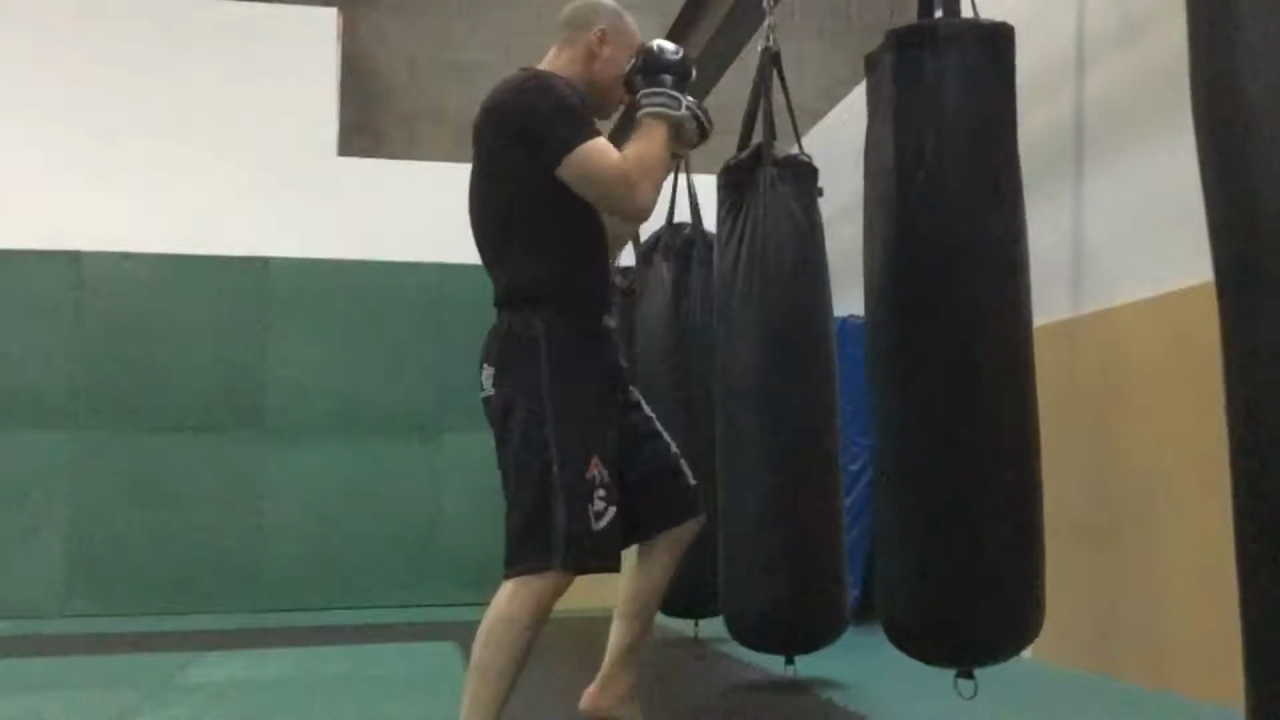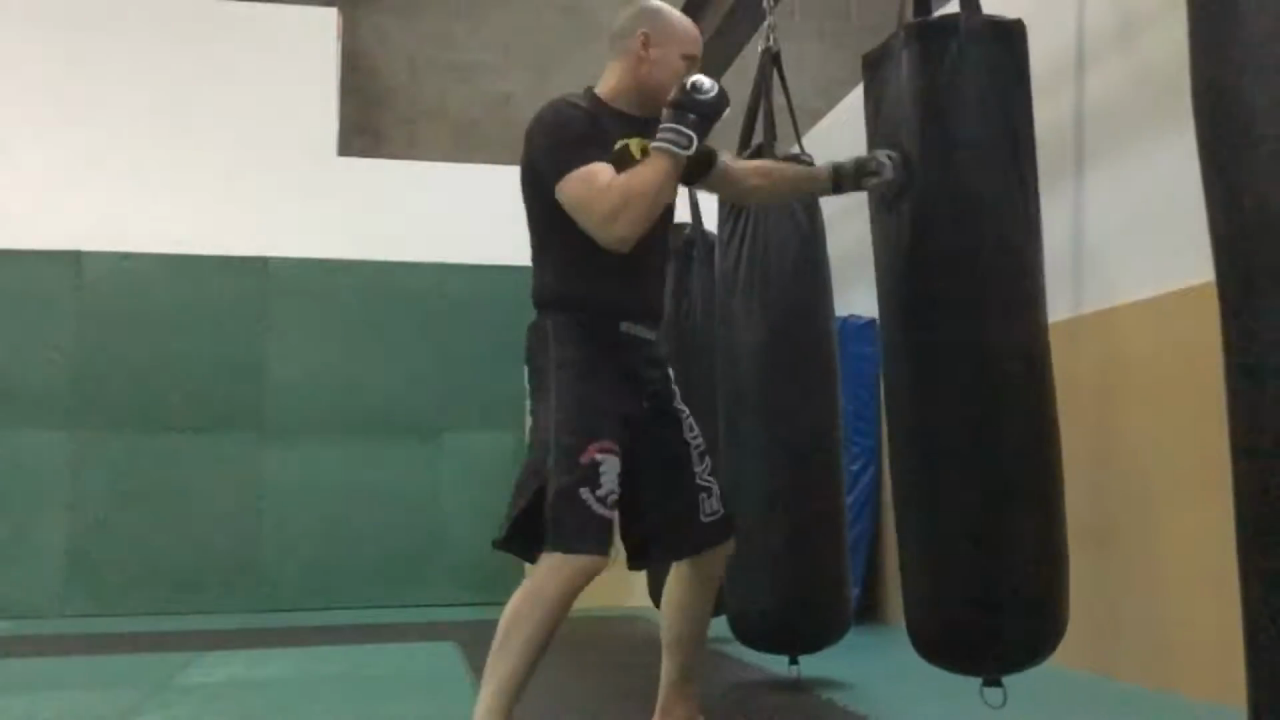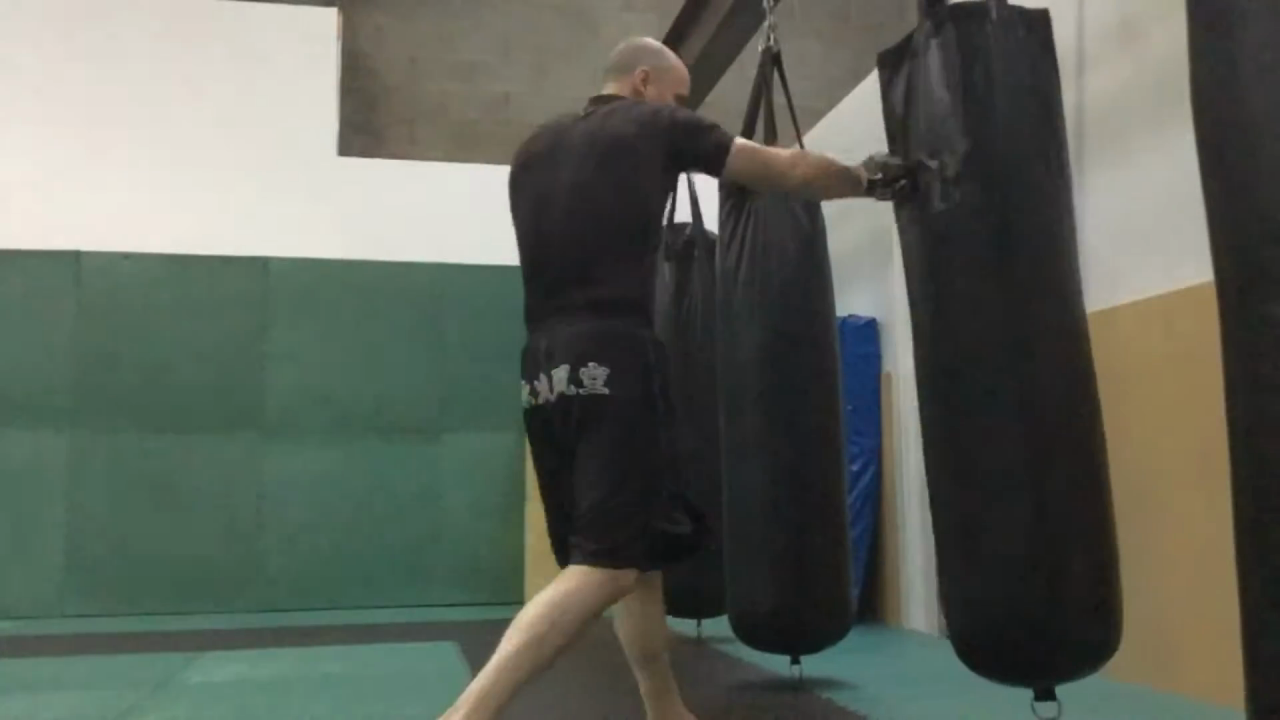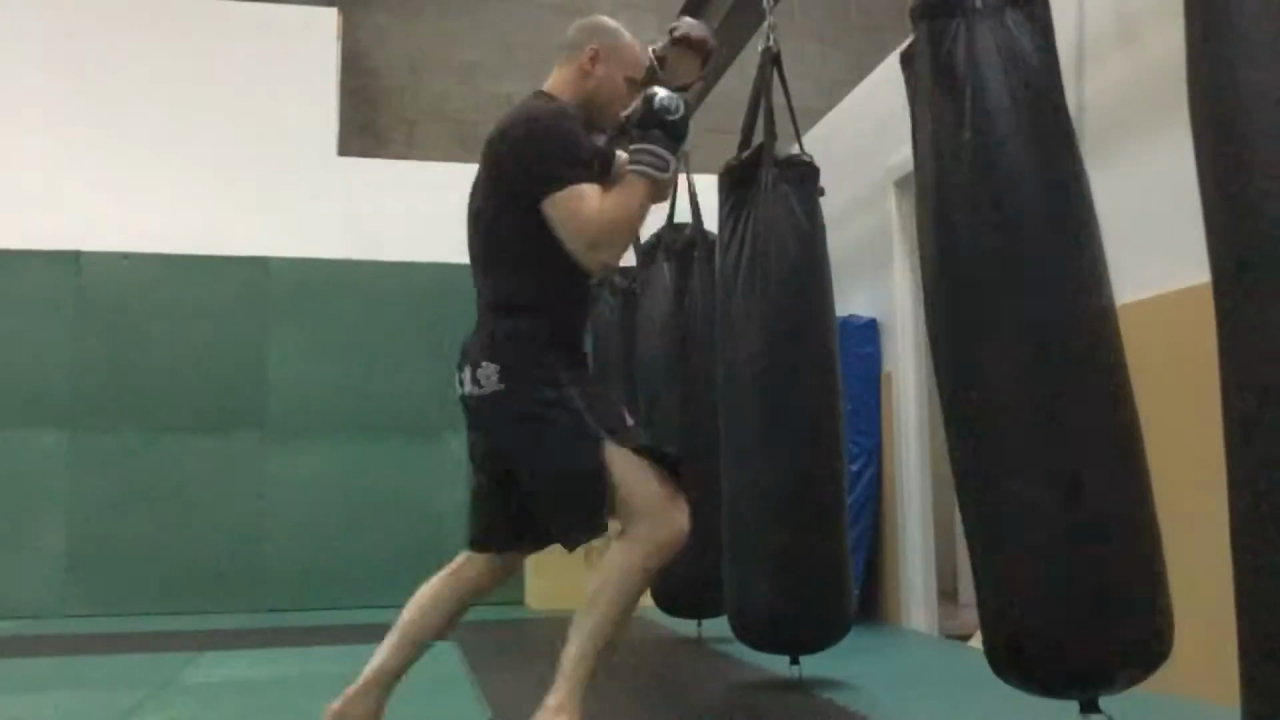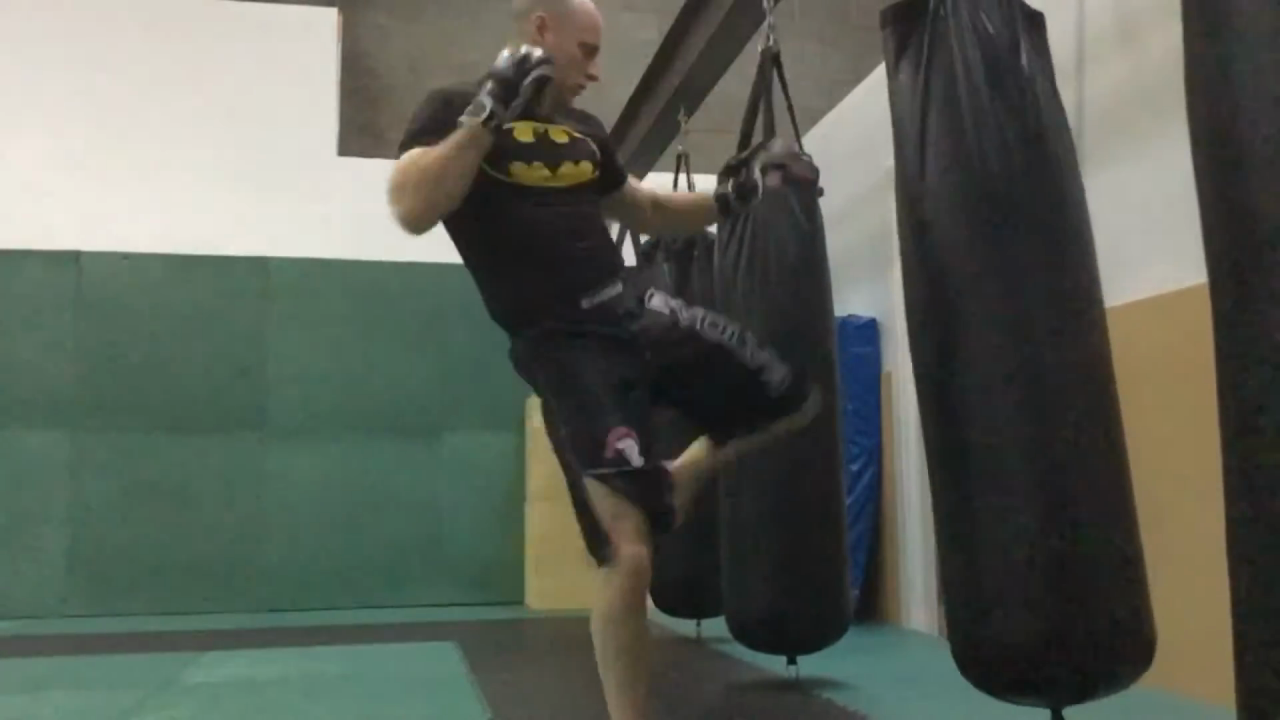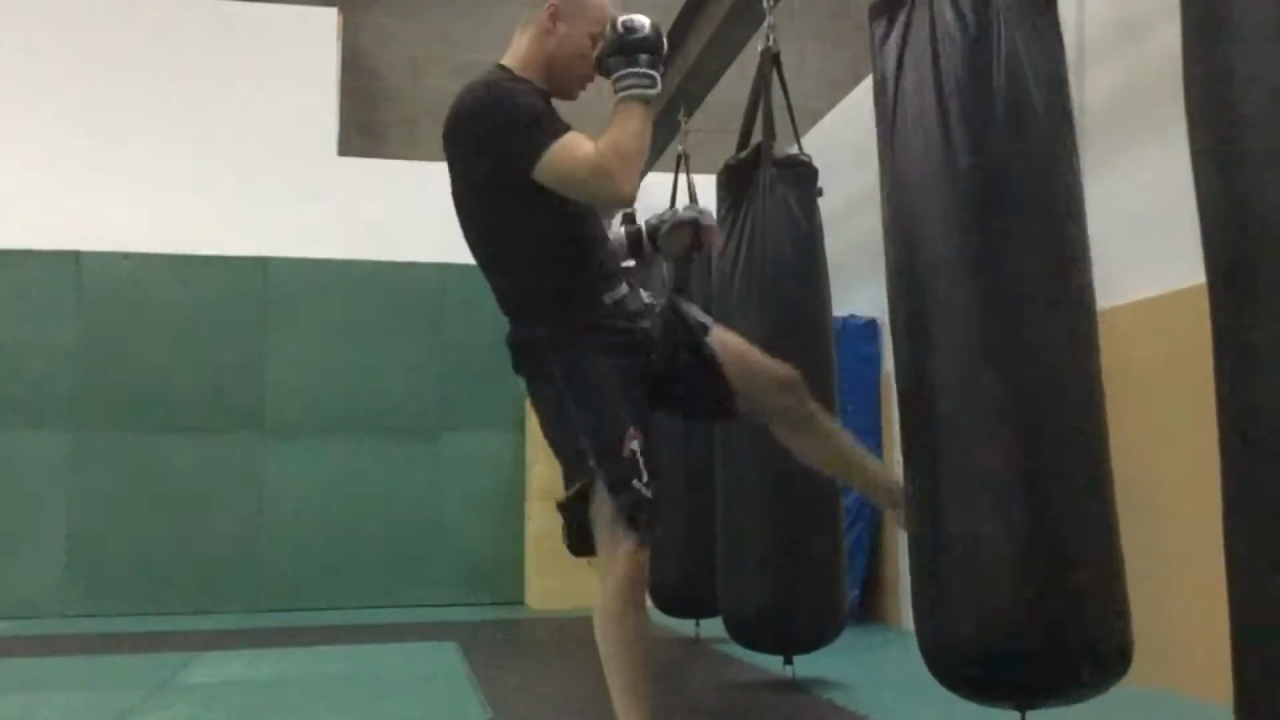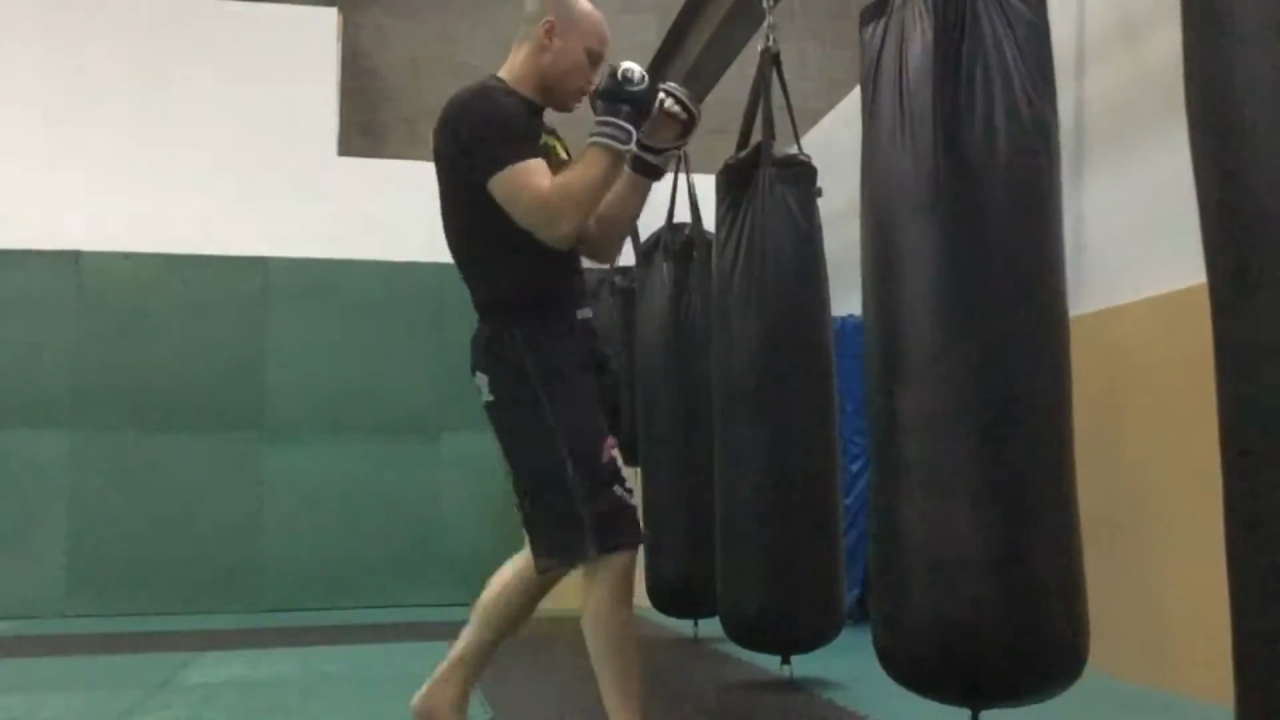
dt=0.3s
person 1, frame 1
left shoulder: (549, 115)
right shoulder: (533, 98)
left elbow: (600, 232)
right elbow: (629, 194)
left wrist: (672, 144)
right wrist: (662, 101)
left hip: (585, 351)
right hip: (545, 352)
left knee: (675, 515)
right knee: (546, 565)
person 1, frame 2
left shoulder: (656, 130)
right shoulder: (566, 124)
left elbow: (738, 179)
right elbow: (616, 225)
left wrist: (839, 176)
right wrist: (680, 134)
left hip: (640, 359)
right hip: (582, 356)
left knee: (706, 545)
right knee: (573, 558)
person 1, frame 3
left shoulder: (534, 151)
right shoulder: (658, 127)
right elbow: (783, 170)
right wrist: (877, 172)
left hip: (549, 367)
right hip: (615, 358)
left knee: (632, 553)
right knee: (601, 568)
person 1, frame 4
left shoulder: (547, 132)
right shoulder: (546, 129)
left elbow: (647, 189)
right elbow: (597, 245)
left wrist: (668, 91)
right wrist: (652, 149)
left hip: (522, 368)
right hip: (527, 367)
left knee: (491, 556)
right knee: (662, 520)
person 1, frame 5
left shoulder: (581, 127)
right shoulder: (448, 111)
left elbow: (649, 211)
right elbow: (413, 209)
left wrist: (738, 195)
right wrist: (489, 108)
left hip: (637, 313)
right hip: (566, 350)
left knee: (785, 404)
right knee: (629, 557)
left ankle: (667, 485)
person 1, frame 6
left shoulder: (532, 108)
right shoulder: (490, 105)
right elbow: (614, 182)
left wrist: (650, 239)
right wrist: (637, 81)
left hip: (629, 314)
right hip: (573, 352)
left knee: (781, 390)
right knee: (627, 553)
left ankle: (904, 502)
person 1, frame 7
left shoulder: (535, 128)
right shoulder: (481, 112)
left elbow: (602, 240)
right elbow: (560, 222)
left wrist: (649, 154)
right wrist: (611, 125)
left hip: (560, 348)
right hip: (530, 360)
left knee: (556, 554)
right knee: (609, 552)
